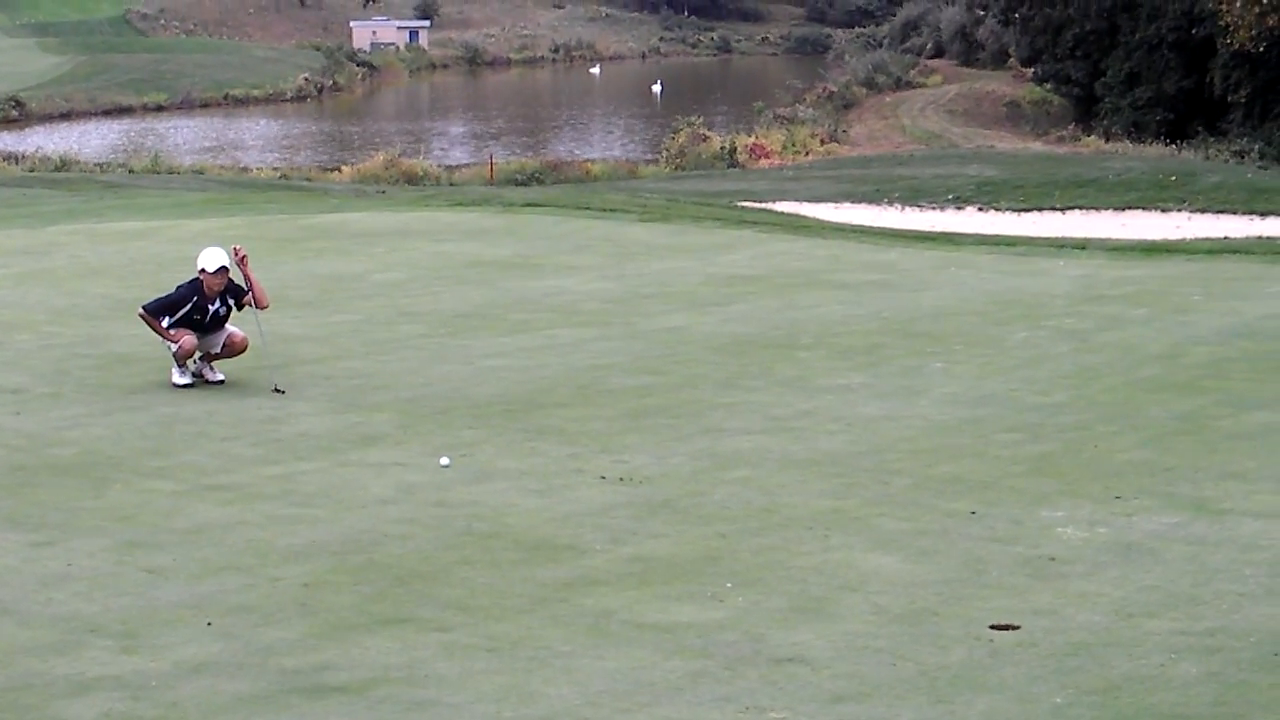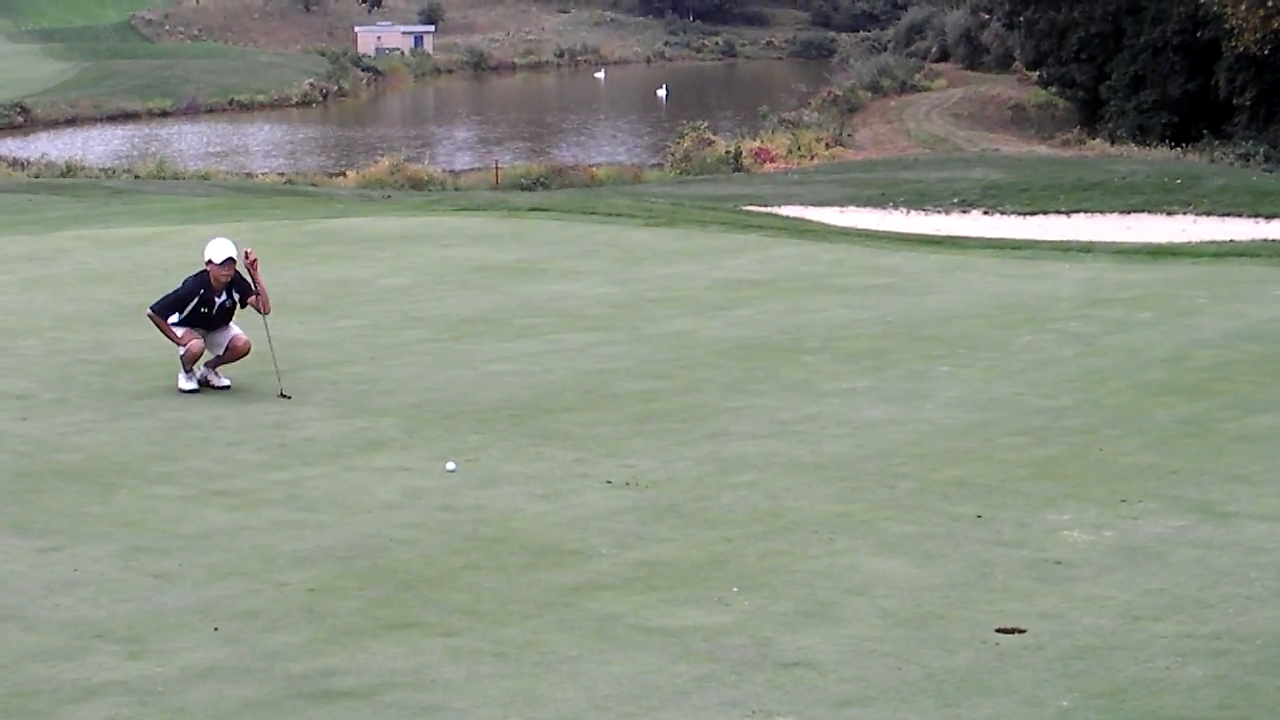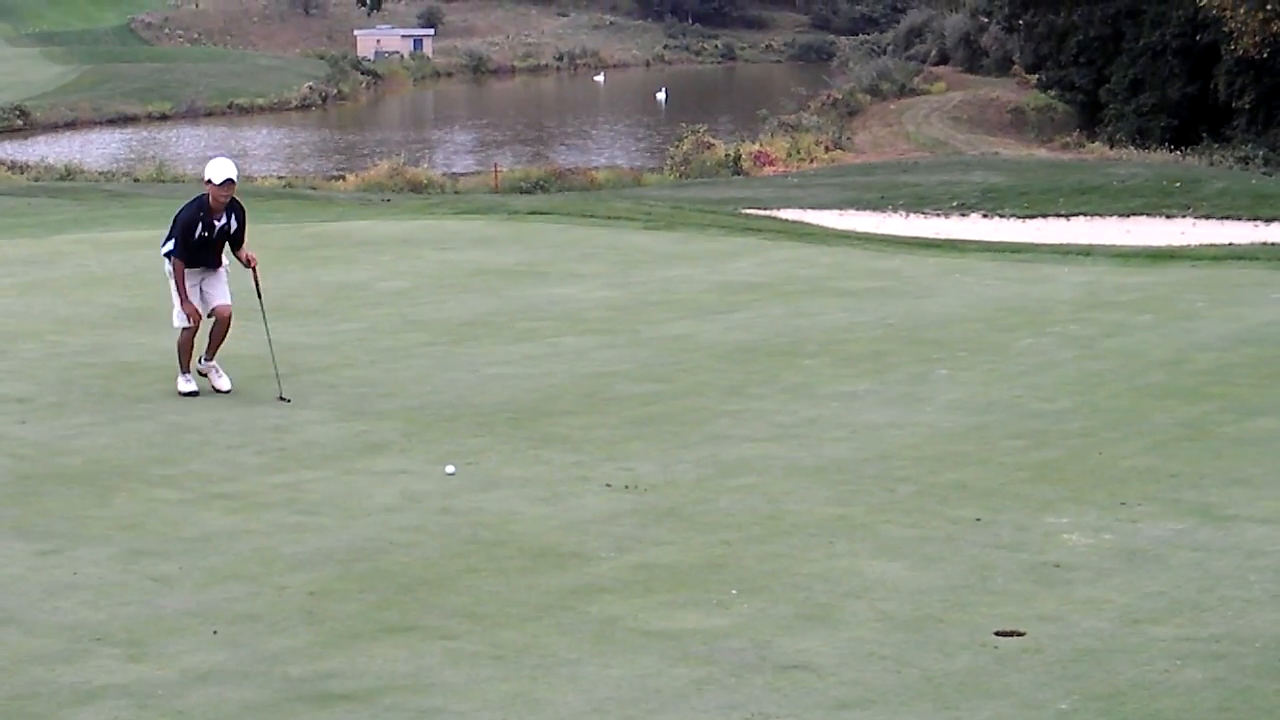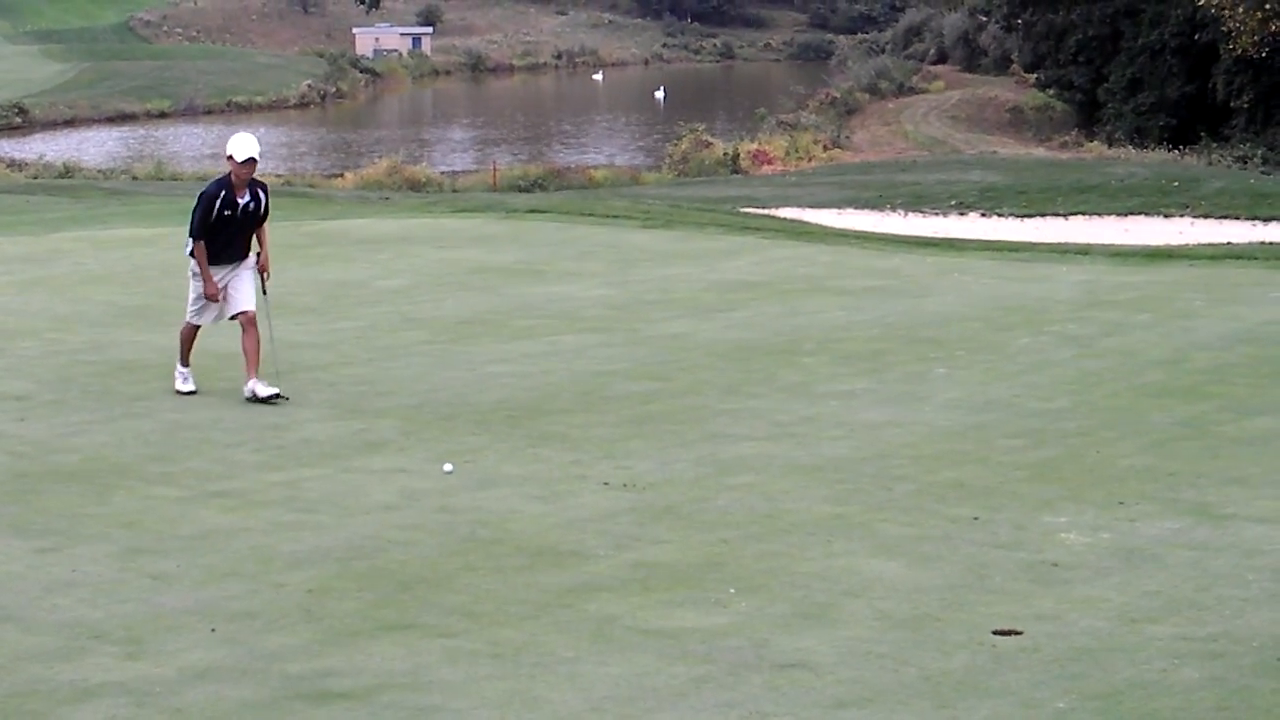
dt=0.4s
person 1, frame 1
left shoulder: (230, 290)
right shoulder: (187, 294)
left elbow: (262, 303)
right elbow: (144, 312)
left wrist: (246, 270)
right wrist: (169, 336)
left hip: (211, 333)
right hip: (181, 331)
left knee: (240, 342)
right knee: (189, 344)
left ankle: (203, 364)
right ankle: (180, 367)
person 1, frame 2
left shoulder: (237, 283)
right shoulder: (193, 288)
left elbow: (264, 308)
right elbow: (153, 312)
left wrist: (255, 274)
right wrist: (177, 339)
left hip: (217, 327)
right hip: (186, 327)
left knee: (242, 345)
right knee: (195, 347)
left ankle: (208, 369)
right ankle: (186, 373)
person 1, frame 3
left shoulder: (236, 211)
right shoulder: (191, 214)
left elbow: (236, 244)
right elbow: (177, 259)
left wrist: (244, 256)
right wrist: (184, 301)
left hip: (213, 266)
right hip: (184, 268)
left knee: (225, 313)
right knee: (189, 323)
left ankle: (207, 362)
right ankle: (184, 375)
person 1, frame 4
left shoulder: (260, 192)
right shoulder: (213, 194)
right elbow: (198, 239)
left wrist: (264, 251)
right wrist: (208, 279)
left hip: (242, 264)
right hip: (208, 267)
left knee: (249, 319)
right knee: (197, 321)
left ankle: (253, 383)
right ankle: (183, 368)
